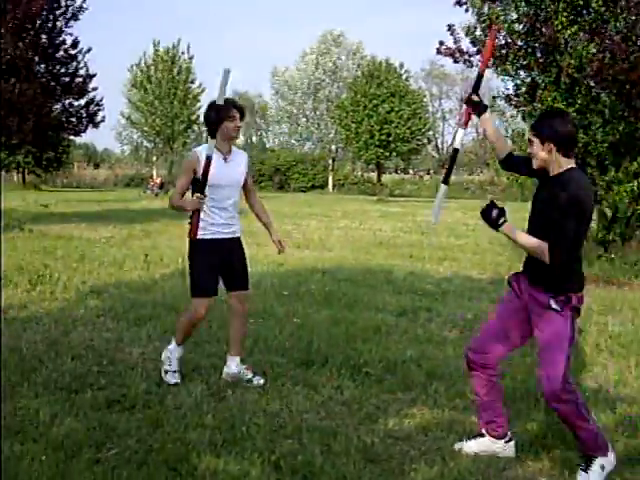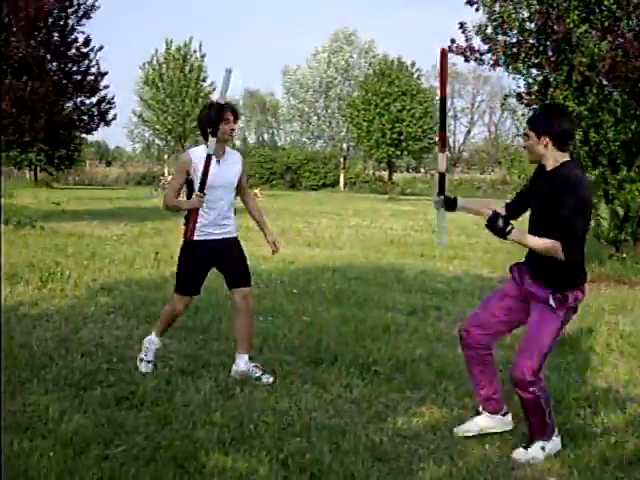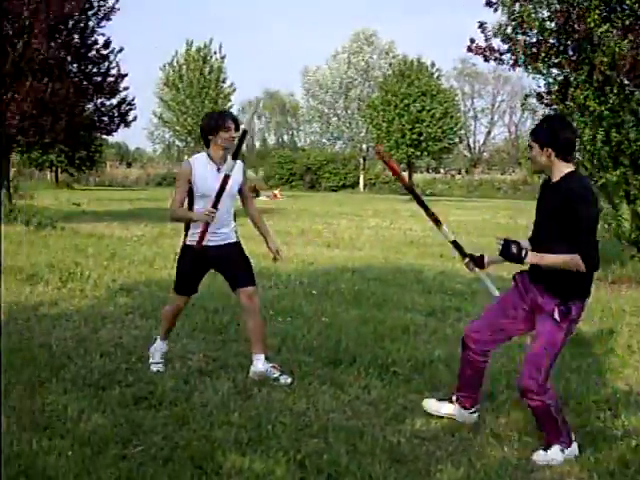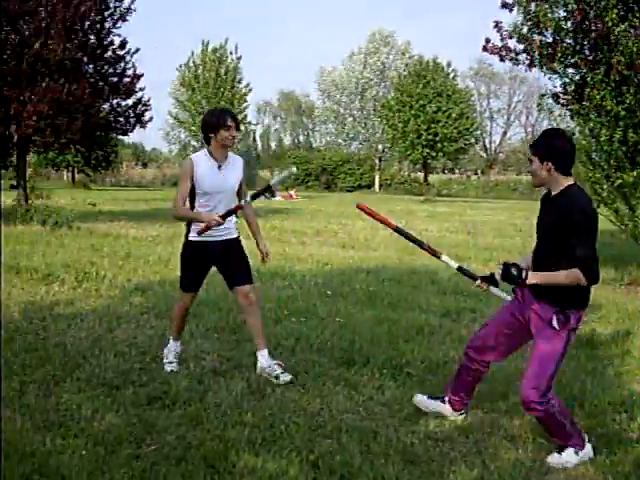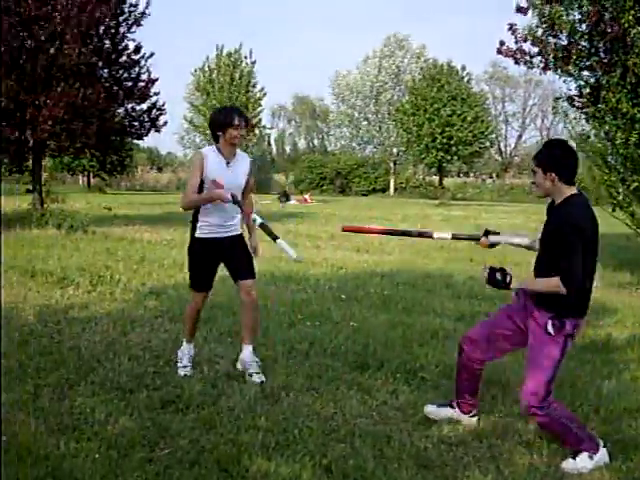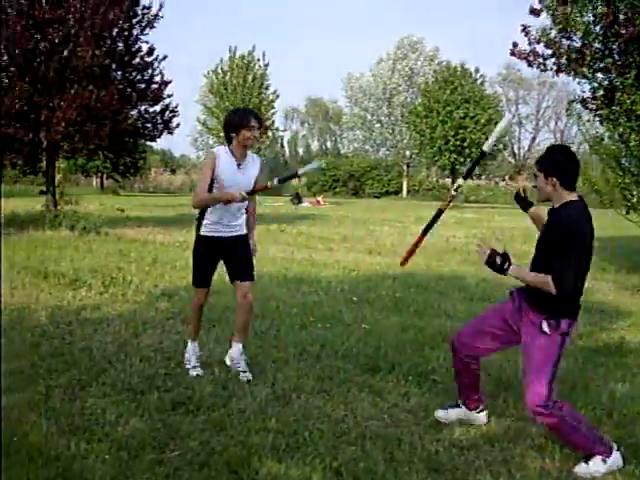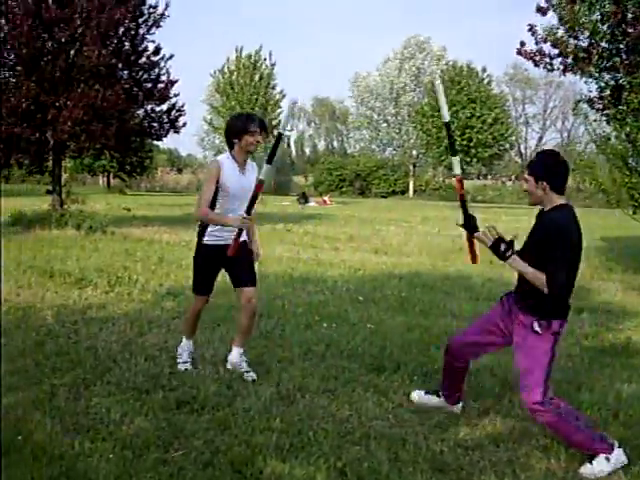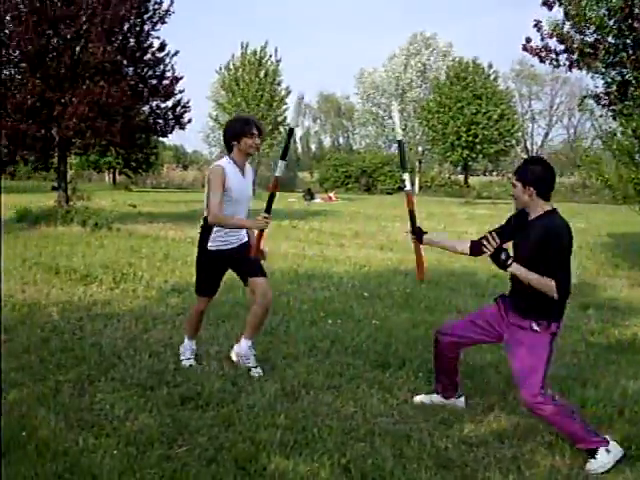
dt=0.1s
person 1, frame 1
left shoulder: (573, 191)
right shoulder: (550, 175)
left elbow: (556, 257)
right elbow: (508, 158)
left wrist: (505, 227)
right wrist: (483, 115)
left hip: (557, 300)
right hip: (525, 288)
left knee: (554, 387)
right knee: (479, 357)
right ankle: (497, 435)
person 1, frame 2
left shoulder: (572, 183)
right shoulder: (545, 174)
left elbow: (569, 250)
right elbow: (512, 209)
left wrist: (510, 233)
right wrist: (458, 203)
left hip: (557, 293)
right hip: (527, 278)
left knee: (525, 373)
right knee: (473, 332)
left ankle: (545, 437)
right ankle: (494, 412)
person 1, frame 3
left shoulder: (579, 193)
right shoulder: (551, 185)
left elbow: (588, 261)
left wrist: (526, 256)
right wrist: (490, 259)
left hip: (560, 303)
right hip: (530, 288)
left knee: (531, 384)
right knee: (475, 338)
left ankle: (563, 443)
right ankle: (465, 405)
person 1, frame 4
left shoulder: (575, 207)
right shoulder: (552, 199)
left elbow: (588, 273)
left wrist: (525, 276)
right wrist: (513, 273)
left hip: (558, 312)
right hip: (530, 299)
left knee: (533, 393)
right knee: (479, 348)
left ankle: (577, 444)
right ankle: (455, 403)
person 1, frame 5
left shoulder: (575, 216)
right shoulder: (559, 207)
left elbow: (570, 282)
left wrist: (514, 282)
left hip: (557, 319)
right hip: (529, 305)
left knee: (534, 400)
right knee: (472, 345)
left ankle: (592, 450)
right ankle: (465, 408)
person 1, frame 6
left shoulder: (572, 220)
right shoulder: (562, 210)
left elbow: (560, 285)
left wrist: (509, 269)
right wrist: (530, 209)
left hip: (550, 321)
right hip: (524, 304)
left knee: (539, 401)
right knee: (463, 344)
left ankle: (604, 452)
right ankle: (472, 407)
person 1, frame 7
left shoulder: (560, 224)
right shoulder: (549, 215)
left elbow: (552, 285)
left wrist: (508, 258)
right wrist: (479, 233)
left hip: (540, 322)
right hip: (514, 307)
left knee: (535, 399)
right knee: (458, 345)
left ankle: (606, 451)
right ankle: (450, 398)
person 1, frame 8
left shoulder: (555, 230)
right shoulder: (522, 219)
left elbow: (558, 291)
right elbow: (476, 247)
left wrist: (510, 265)
right wrist: (426, 237)
left hip: (536, 323)
right hip: (509, 308)
left knee: (532, 396)
right knee: (446, 335)
left ankle: (601, 445)
right ankle: (448, 392)
person 2, frame 1
left shoulder: (243, 158)
right shoulder: (197, 157)
left elbow: (252, 198)
right elbow: (173, 199)
left wrist: (272, 231)
right wrist: (187, 204)
left hip: (232, 240)
right hip: (204, 241)
left knee: (241, 304)
right knee: (200, 309)
left ankle: (235, 366)
right ankle: (173, 352)
person 2, frame 2
left shoulder: (236, 159)
right shoulder: (190, 159)
left elbow: (247, 198)
right elbow: (167, 200)
left wrist: (267, 231)
right wrist: (185, 203)
left hip: (229, 241)
right hip: (197, 242)
left knee: (245, 300)
right knee: (181, 304)
left ankle: (243, 363)
right ankle: (152, 342)
person 2, frame 3
left shoulder: (238, 167)
right shoulder: (190, 166)
left elbow: (249, 206)
right elbow: (174, 212)
left wrist: (269, 239)
right wrist: (195, 216)
left hip: (229, 245)
right hip: (197, 247)
left knee: (251, 300)
right knee: (178, 303)
left ankle: (260, 363)
right ankle: (160, 346)
person 2, frame 4
left shoulder: (239, 164)
right shoulder: (192, 163)
left elbow: (248, 206)
right elbow: (177, 209)
left wrist: (260, 239)
right wrist: (200, 217)
left hip: (229, 241)
right hip: (197, 243)
left knee: (249, 297)
right knee: (186, 300)
left ankle: (264, 359)
right ankle: (174, 346)
person 2, frame 5
left shoulder: (246, 162)
right shoulder: (201, 157)
right elbow: (187, 201)
left wrist: (252, 234)
right wrist: (213, 194)
left hip: (233, 237)
right hip: (203, 239)
left knee: (249, 294)
right knee: (198, 300)
left ankle: (248, 356)
right ankle: (187, 350)
person 2, frame 6
left shoulder: (256, 163)
right shoulder: (214, 158)
right elbow: (197, 200)
left wrist: (252, 233)
right wrist: (225, 195)
left hip: (237, 237)
right hip: (209, 237)
left knee: (246, 296)
right knee: (201, 295)
left ankle: (236, 353)
right ankle: (193, 349)
person 2, frame 7
left shoulder: (253, 169)
right shoulder: (218, 166)
right elbow: (201, 212)
left wrist: (253, 240)
right wrist: (228, 220)
left hip: (238, 245)
right hip: (210, 245)
left knee: (250, 301)
right knee: (200, 302)
left ankle: (237, 356)
right ankle: (186, 345)
person 2, frame 8
left shoulder: (249, 171)
right shoulder: (219, 170)
right elbow: (214, 217)
left wrist: (254, 240)
right wrist: (248, 223)
left hip: (239, 246)
right hip: (215, 247)
left knee: (264, 294)
right knee: (203, 303)
left ankle: (244, 348)
right ankle: (189, 344)
